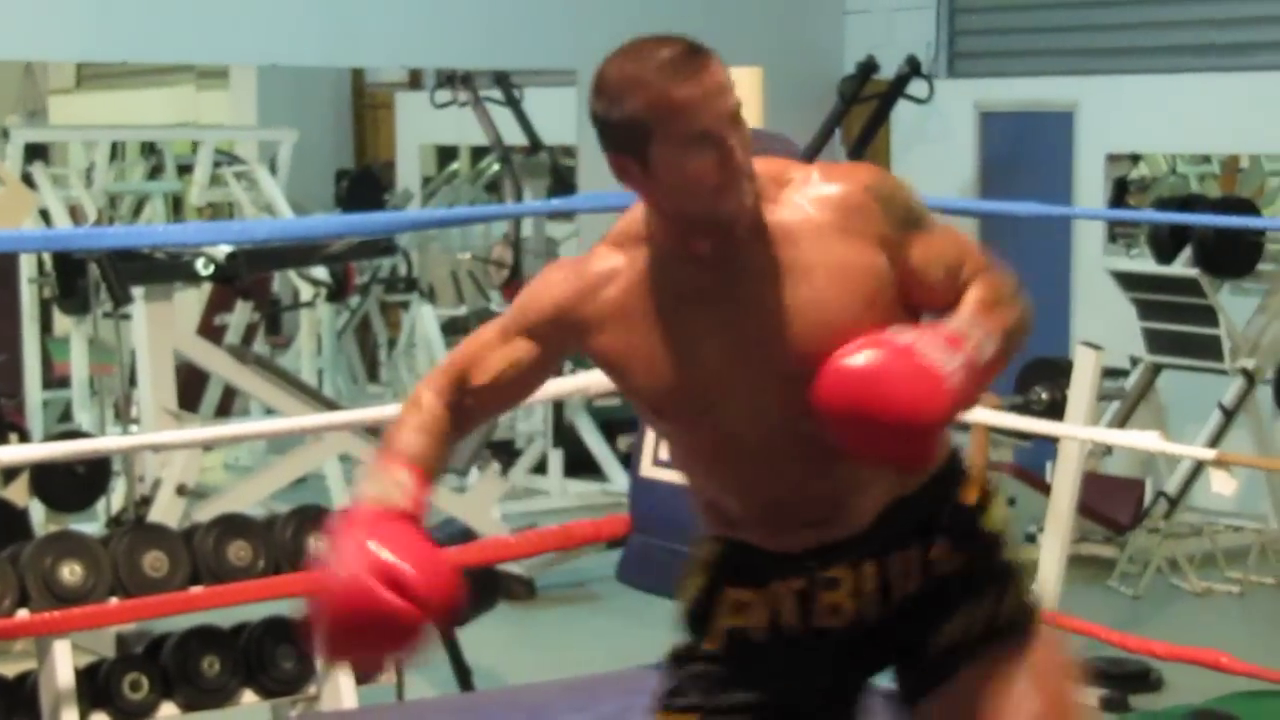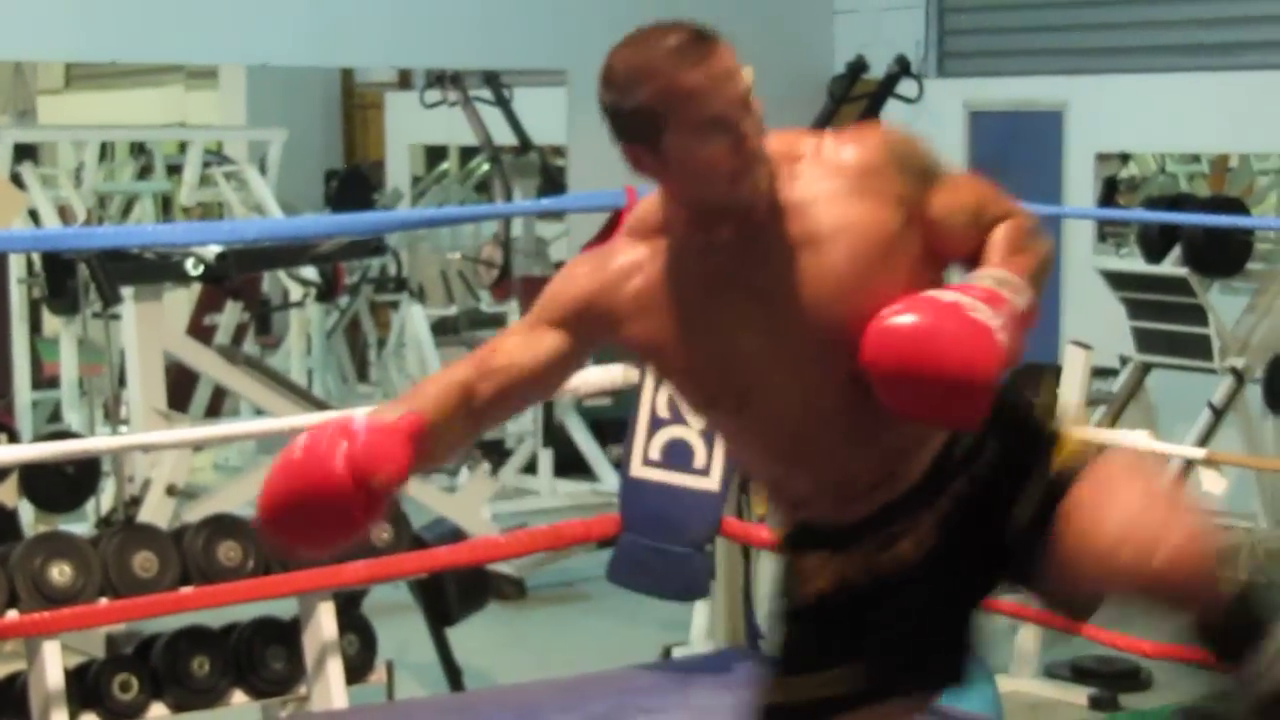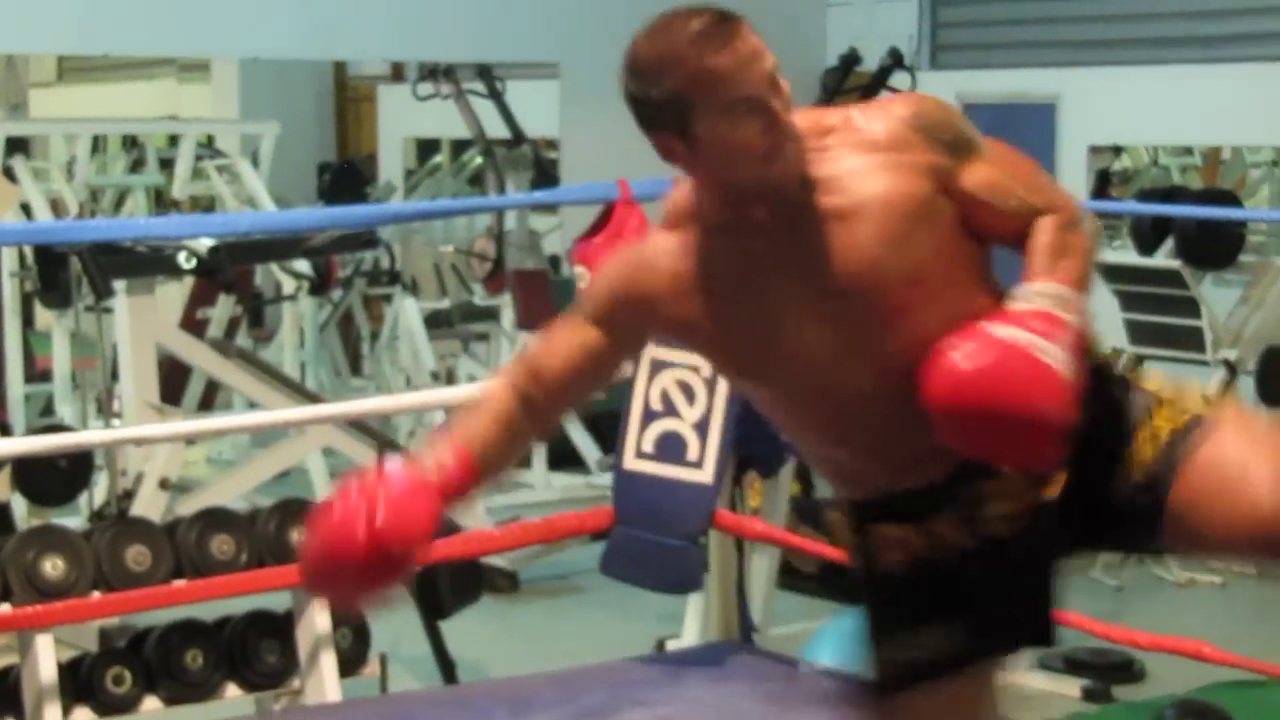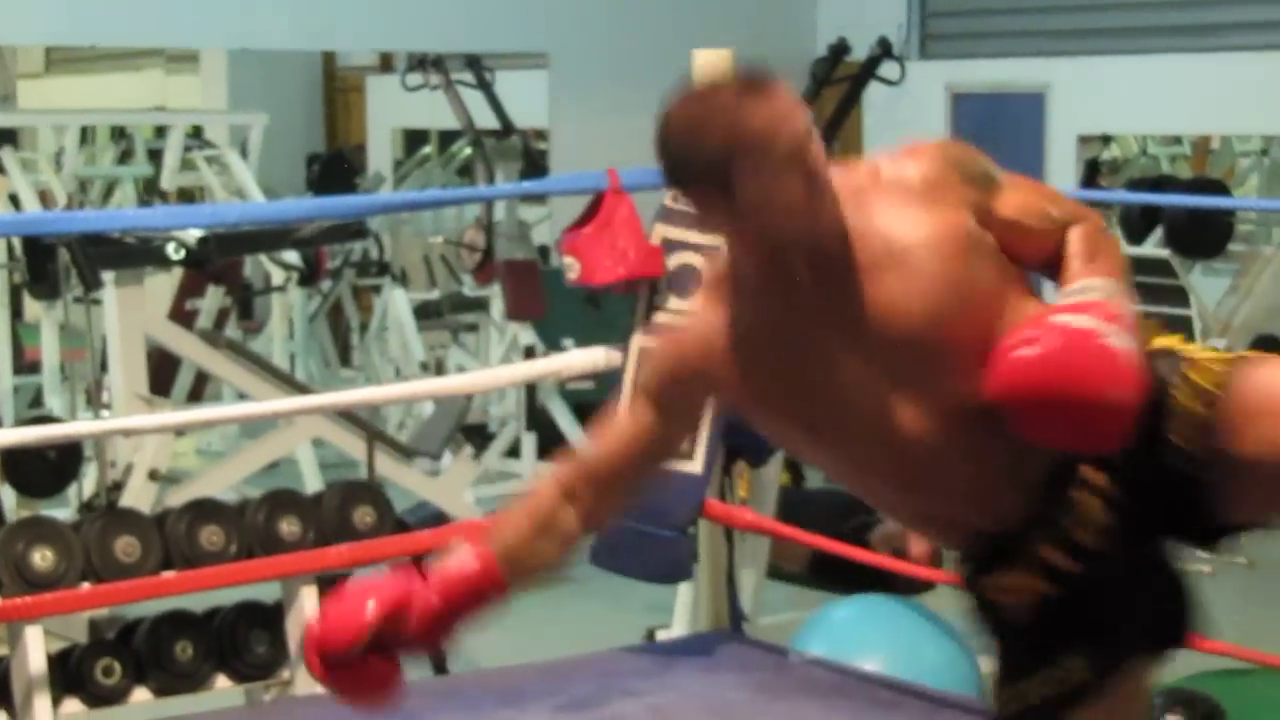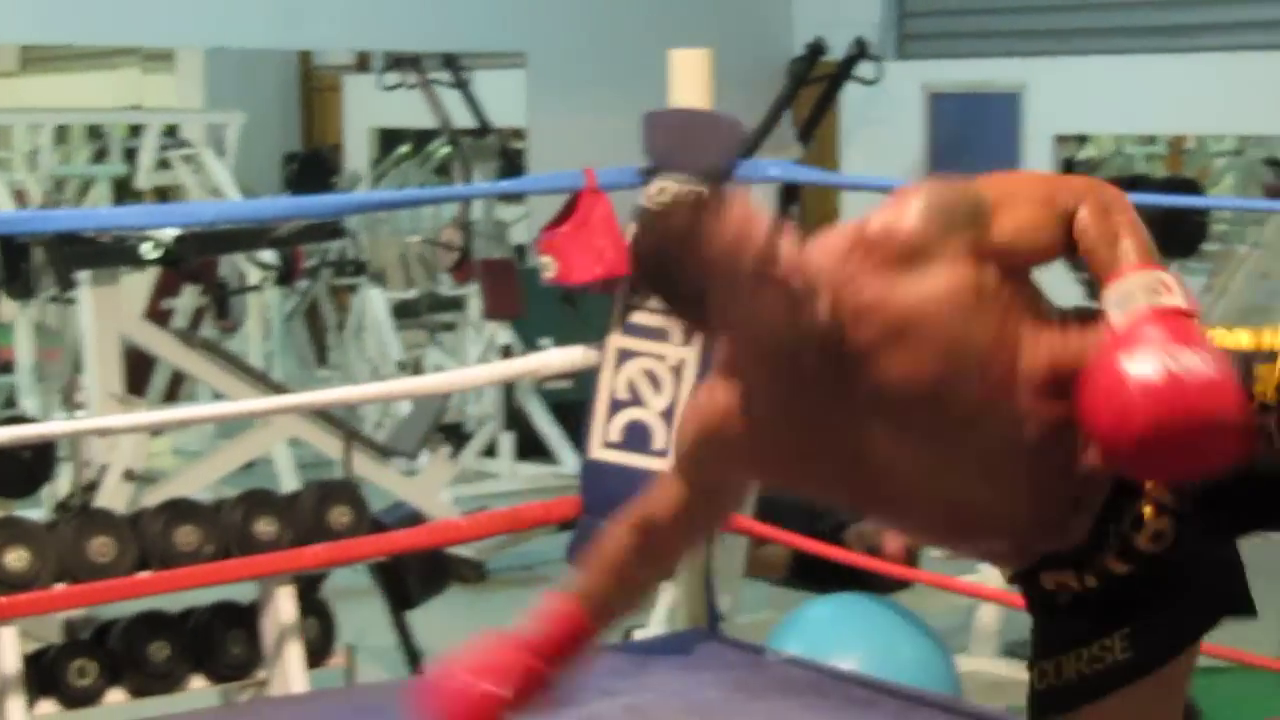
dt=0.1s
person 1, frame 1
left shoulder: (847, 202)
right shoulder: (590, 298)
left elbow: (999, 295)
right elbow: (455, 387)
left wrist: (951, 362)
right wrist: (383, 515)
left hip: (921, 543)
right hip: (771, 584)
person 1, frame 2
left shoulder: (862, 162)
right shoulder: (619, 286)
left elbow: (1018, 228)
right elbow: (477, 386)
left wrist: (992, 308)
right wrist: (368, 445)
left hip: (989, 462)
right hip: (857, 550)
left knee: (1182, 558)
person 1, frame 3
left shoulder: (895, 134)
right shoulder: (659, 279)
left elbow: (1053, 221)
right elbow: (530, 389)
left wrist: (1049, 324)
right wrist: (413, 490)
left hip: (1053, 429)
right hip: (924, 527)
person 1, frame 4
left shoulder: (925, 181)
right shoulder: (709, 350)
left elbow: (1080, 229)
right elbow: (587, 485)
left wrist: (1100, 316)
right wrist: (442, 587)
left hip: (1142, 430)
right hip: (1038, 552)
person 1, frame 5
left shoulder: (914, 239)
right shoulder: (729, 424)
left elbow: (1090, 204)
right elbow: (654, 532)
left wrist: (1155, 316)
left hip: (1169, 432)
right hip: (1087, 570)
